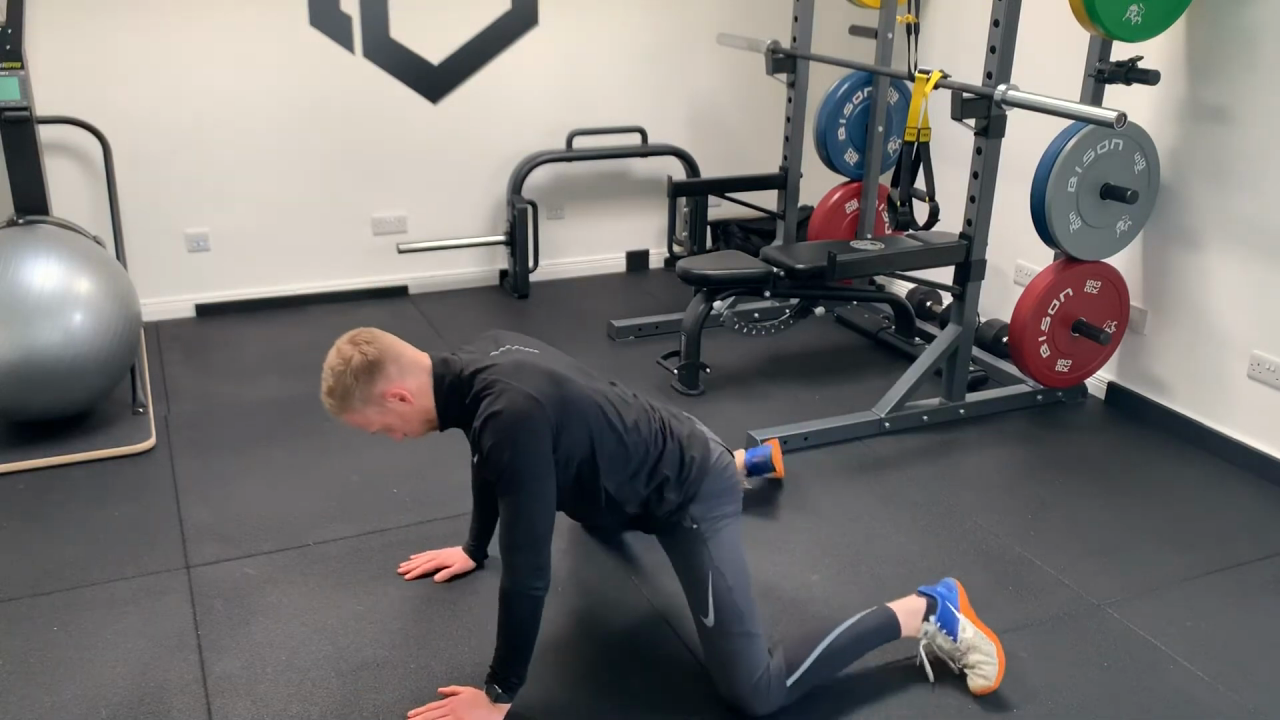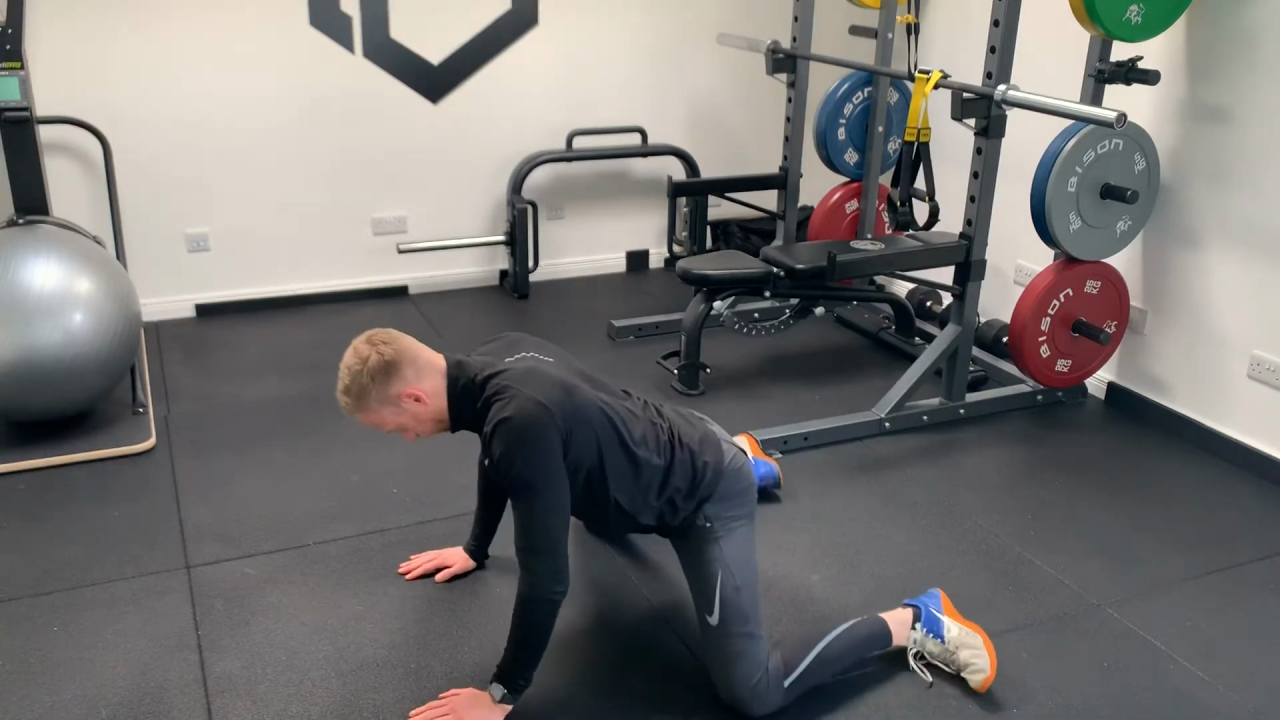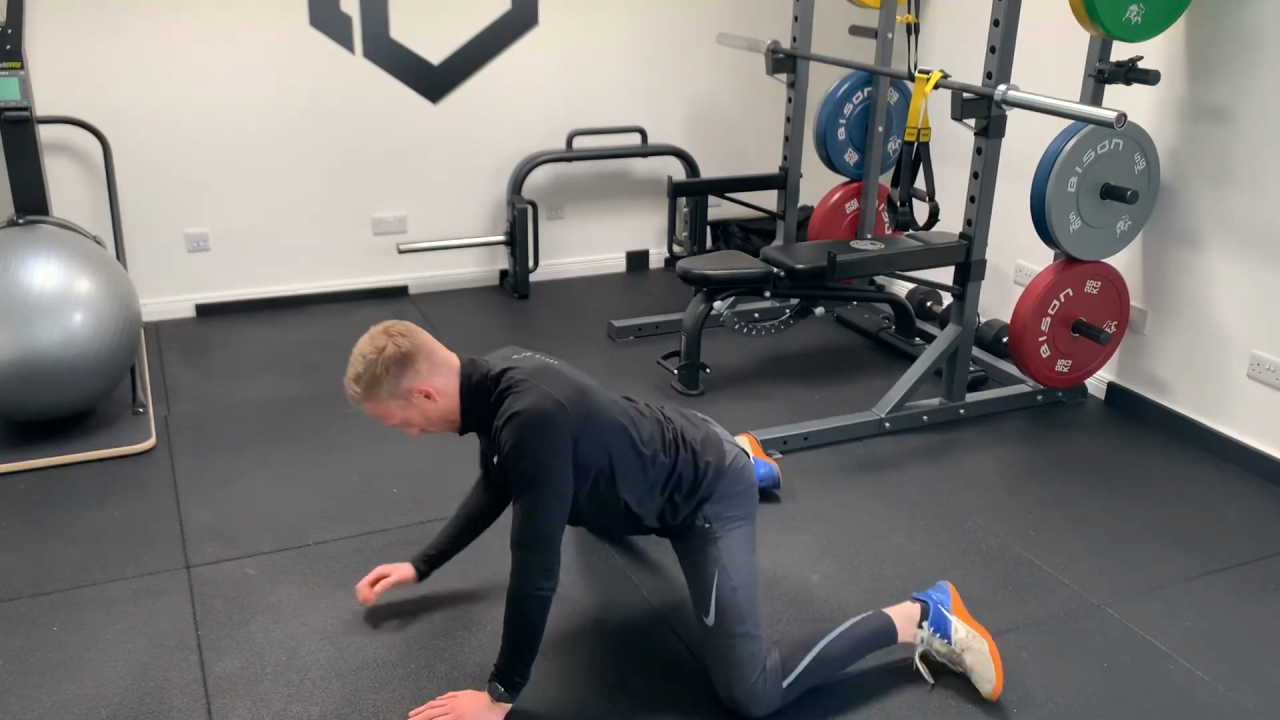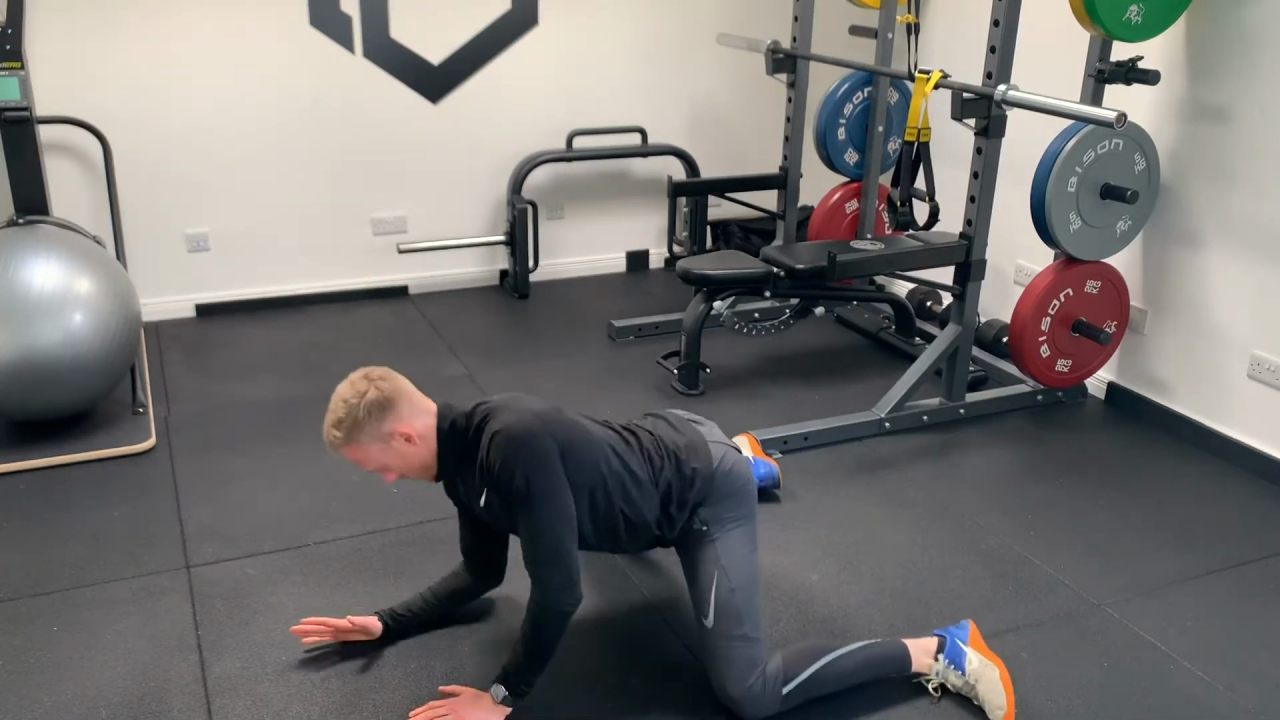
dt=0.4s
person 1, frame 1
left shoulder: (510, 413)
right shoulder: (477, 360)
left elbow: (529, 571)
right elbow: (487, 462)
right wrist: (473, 548)
left hip: (690, 494)
right hip: (655, 459)
right knee: (593, 514)
left ankle: (927, 613)
right ankle: (744, 462)
person 1, frame 2
left shoulder: (521, 419)
right shoulder: (490, 361)
left elbow: (546, 577)
right elbow: (494, 461)
right wrist: (473, 549)
left hip: (707, 493)
right hip: (673, 449)
right knee: (589, 511)
left ankle: (914, 622)
right ankle: (744, 459)
person 1, frame 3
left shoulder: (533, 418)
right shoulder: (492, 382)
left elbow: (536, 570)
right elbow: (493, 488)
right wrist: (419, 566)
left hip: (708, 493)
right hip: (672, 456)
right knee: (591, 516)
left ankle: (920, 618)
right ankle: (742, 457)
person 1, frame 4
left shoulder: (512, 442)
right shoulder: (464, 453)
left elbow: (558, 592)
right elbow: (480, 576)
right wrist: (383, 624)
left hip: (707, 490)
right hip: (668, 442)
right knee: (586, 510)
left ankle: (937, 652)
right ankle: (744, 457)
